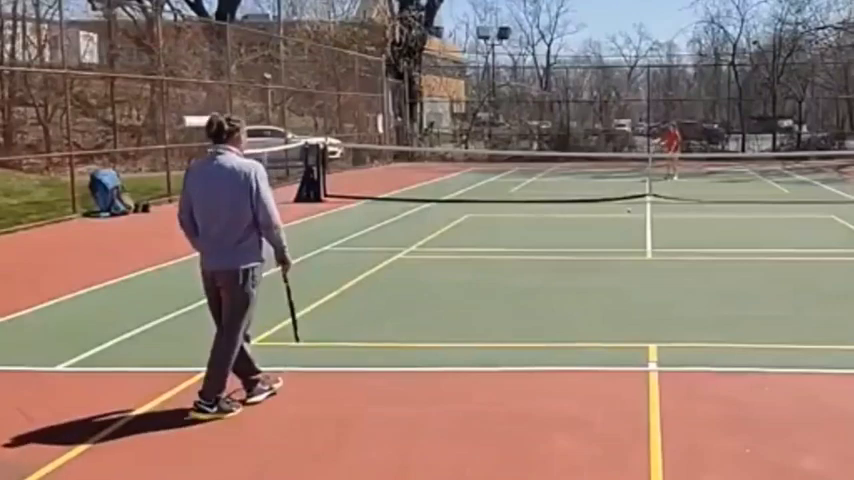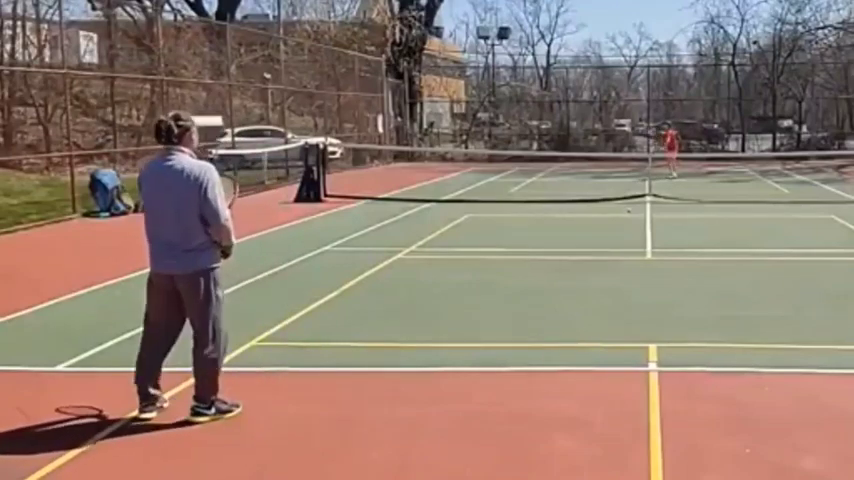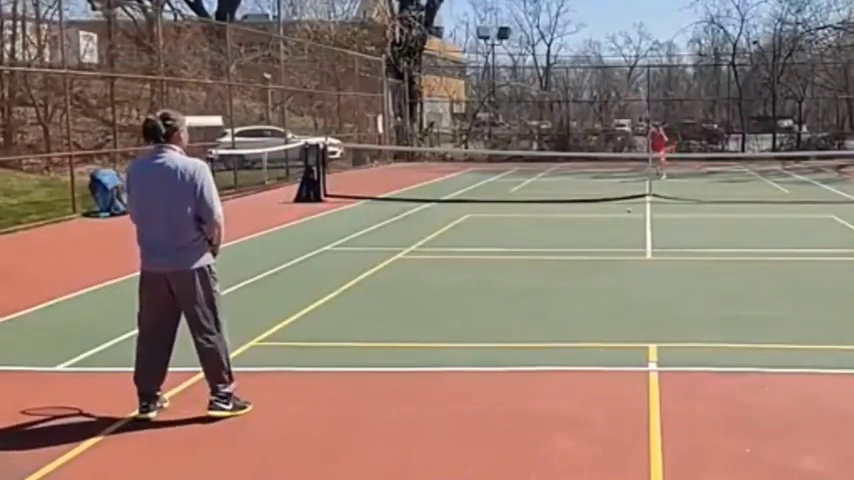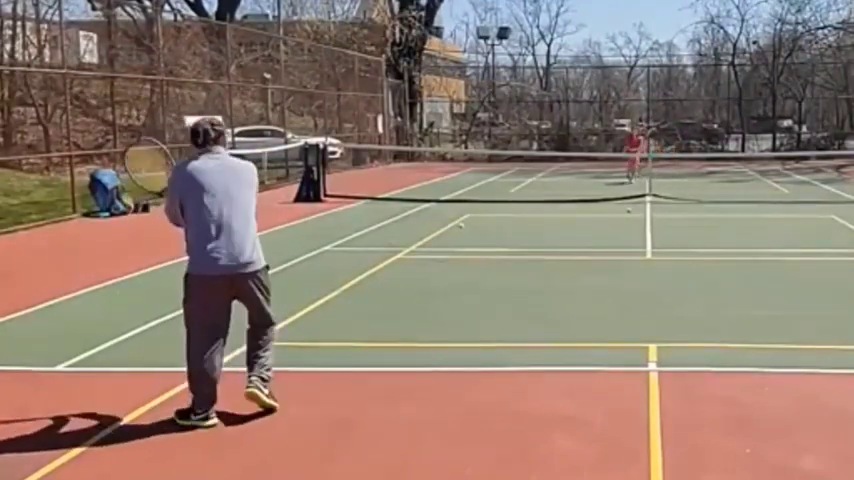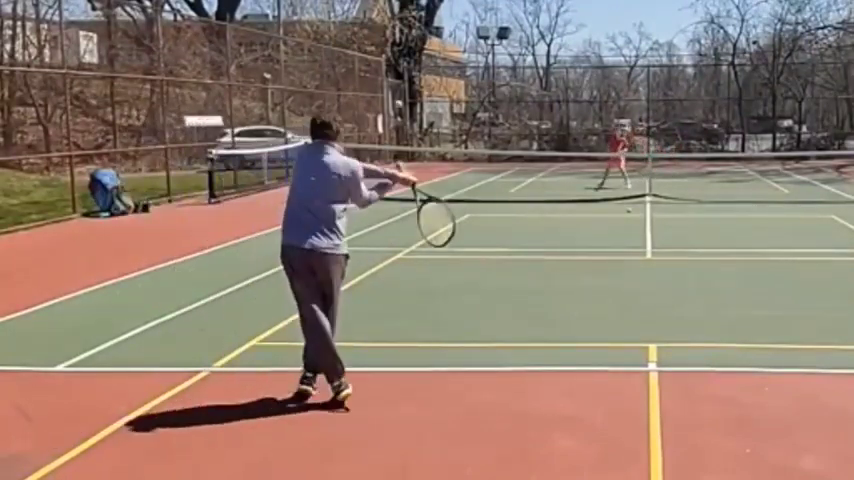
dt=0.7s
person 1, frame 1
left shoulder: (194, 171)
right shoulder: (250, 169)
left elbow: (185, 219)
right elbow: (269, 219)
right wrist: (281, 251)
left hip: (210, 264)
right hip: (240, 262)
left knee: (228, 328)
right knee: (231, 332)
left ankle: (254, 381)
right ankle: (209, 399)
person 1, frame 2
left shoulder: (148, 172)
right shoulder: (202, 171)
left elbow: (155, 215)
right elbow: (220, 221)
right wrist: (227, 245)
left hip: (161, 266)
right hip: (197, 266)
left knee: (156, 333)
right knee: (208, 336)
left ankle: (148, 398)
right ankle: (205, 402)
person 1, frame 3
left shoulder: (135, 171)
right shoulder: (194, 168)
left elbow: (136, 216)
right elbow: (214, 220)
right wrist: (213, 245)
left hip: (153, 266)
right hip: (191, 264)
left knee: (152, 334)
right knee: (209, 332)
left ankle: (148, 398)
right ankle: (222, 396)
person 1, frame 4
left shoulder: (186, 172)
right shoulder: (248, 169)
left elbow: (174, 217)
left hip: (207, 269)
right hip: (249, 263)
left knee: (203, 339)
right knee: (262, 325)
left ankle: (203, 408)
right ankle: (258, 380)
person 1, frame 5
left shoulder: (304, 155)
right shoulder: (347, 167)
right elbow: (362, 200)
left wrist: (390, 174)
right wrist: (392, 179)
left hip: (294, 248)
right hip: (328, 250)
left knee: (312, 314)
right knee: (326, 314)
left ankle: (336, 378)
right ankle: (309, 377)
